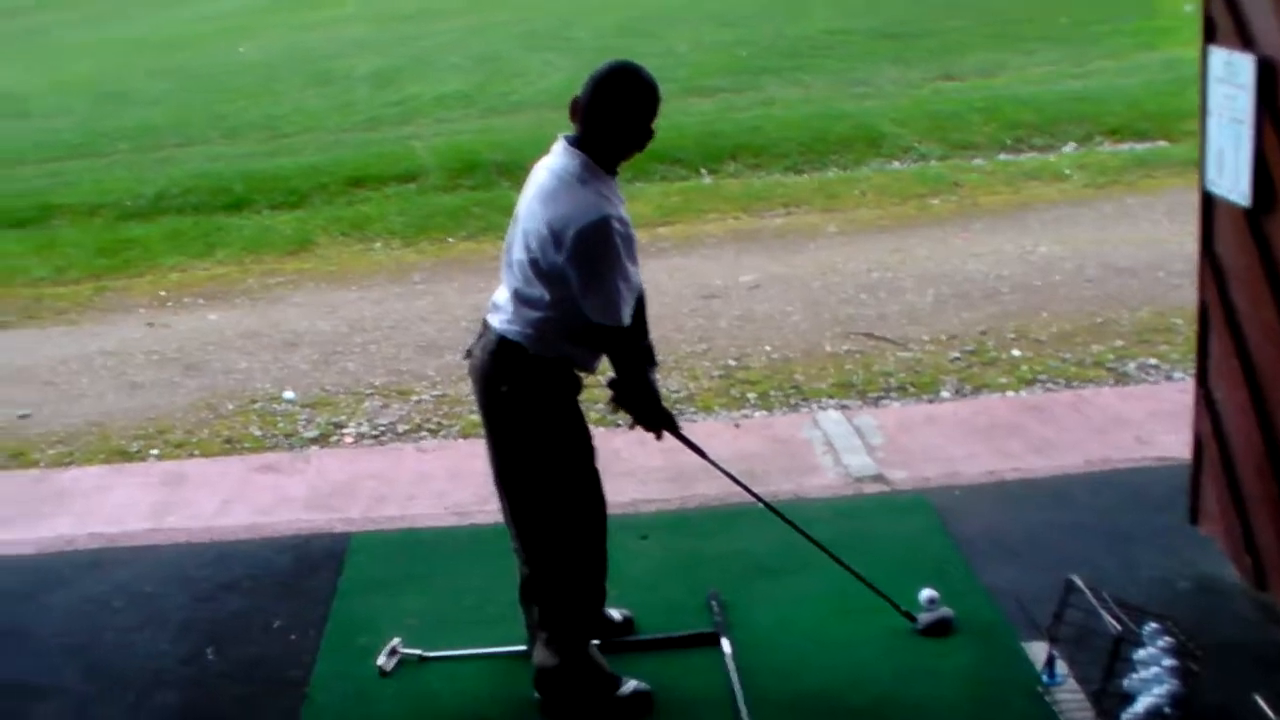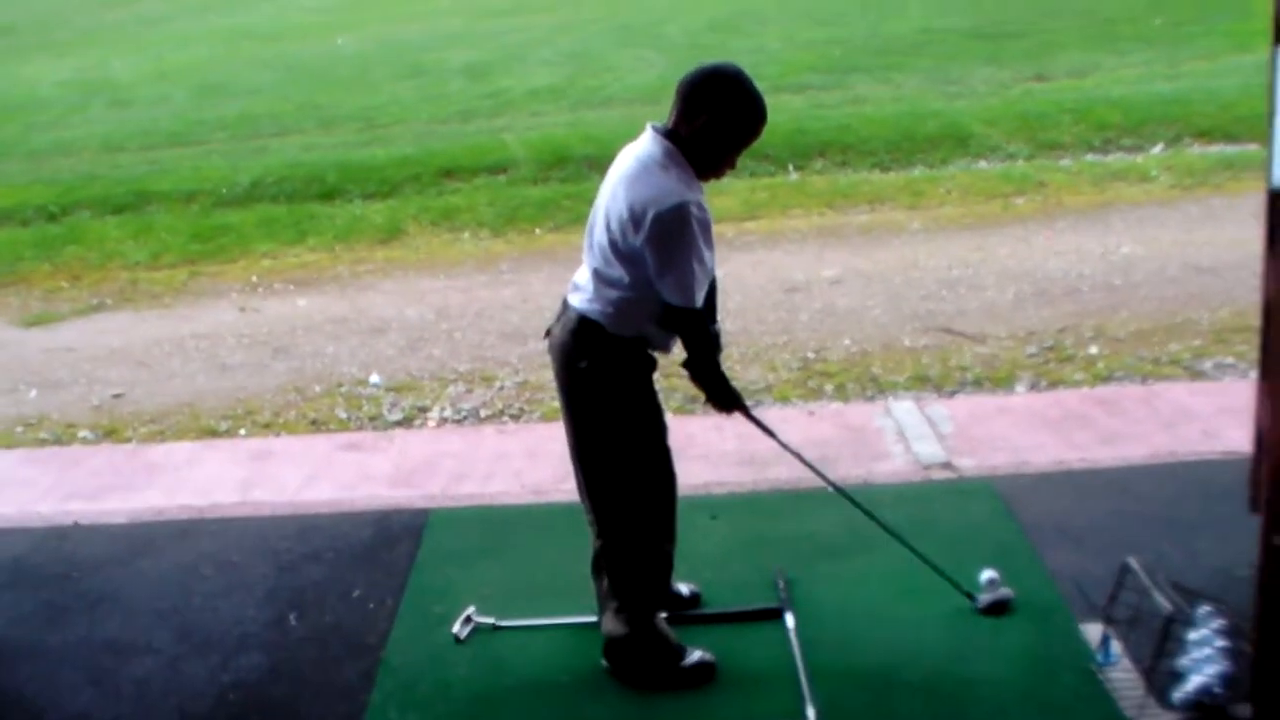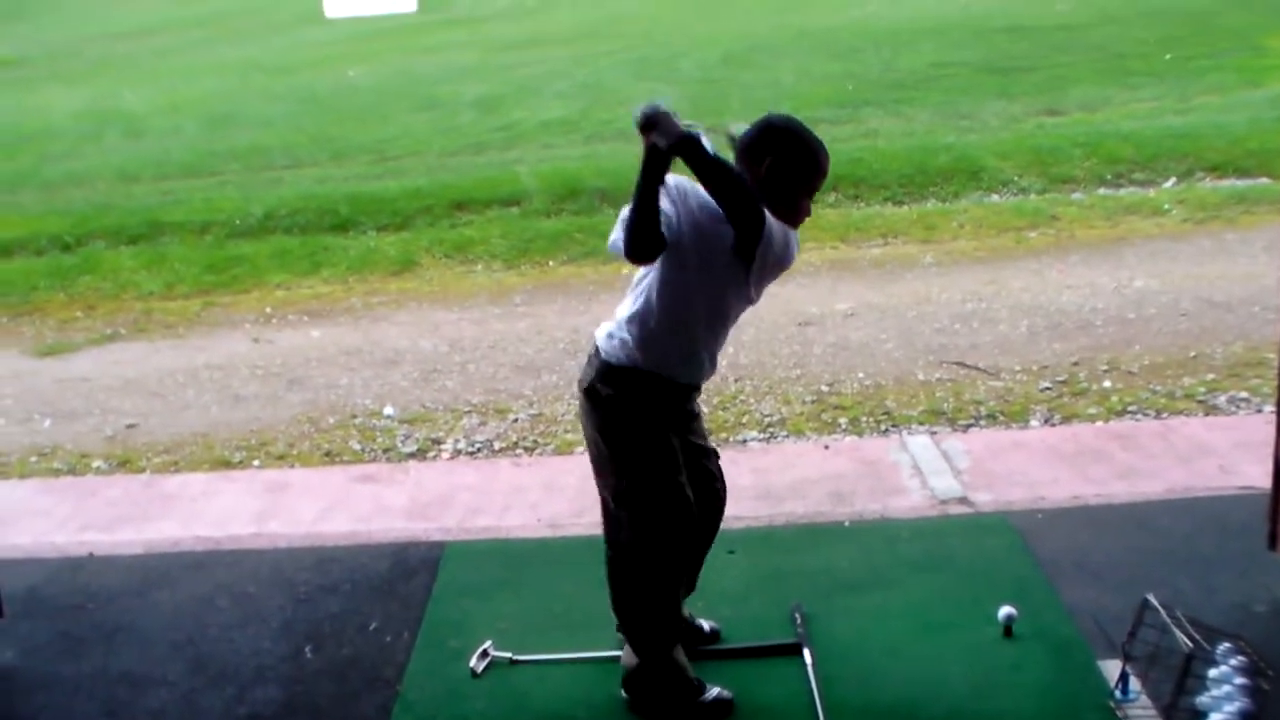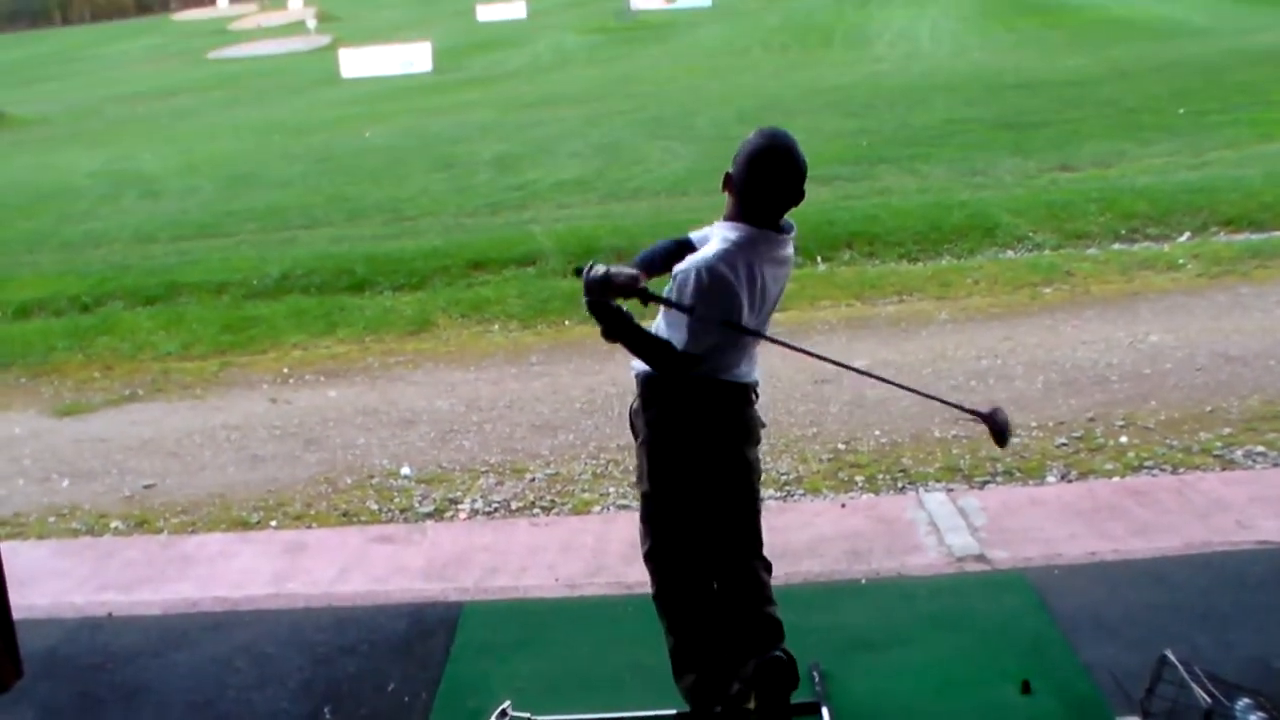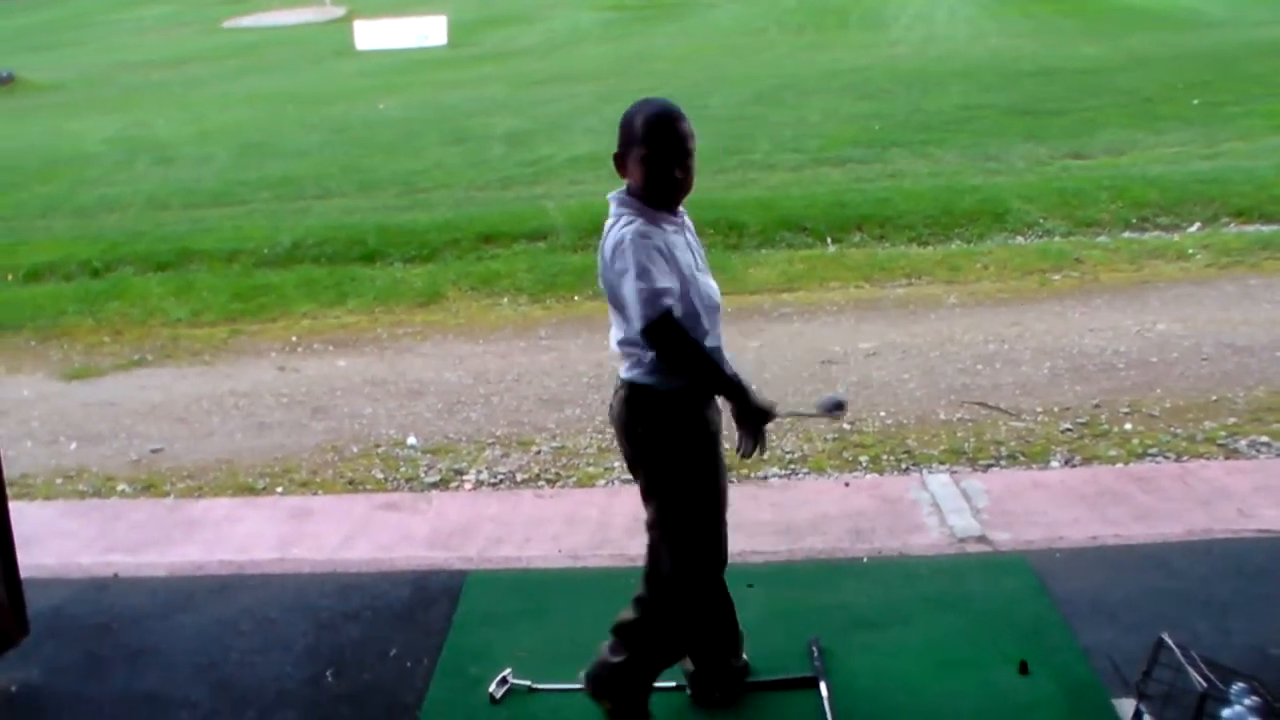
dt=1s
person 1, frame 1
left shoulder: (556, 169)
right shoulder: (596, 217)
right elbow: (614, 327)
left wrist: (638, 377)
right wrist: (642, 396)
left hip: (511, 354)
right hip: (528, 376)
left knee: (549, 512)
right knee: (566, 519)
left ankle: (570, 614)
person 1, frame 2
left shoulder: (641, 153)
right shoulder: (676, 203)
right elbow: (681, 309)
left wrist: (705, 350)
right wrist: (712, 375)
left hip: (586, 333)
right hip: (606, 355)
left knee: (622, 488)
right knee: (640, 494)
left ankle: (638, 586)
right ankle: (634, 638)
person 1, frame 3
left shoulder: (774, 237)
right shoulder: (678, 201)
left elbow: (744, 216)
right elbow: (641, 248)
left wrist: (689, 148)
right wrist: (656, 162)
left hip: (669, 390)
right hip: (624, 390)
left knee: (697, 509)
right knee: (663, 528)
left ankle: (656, 613)
person 1, frame 4
left shoulder: (708, 271)
right shoulder: (779, 242)
left elbow: (677, 360)
right elbow: (689, 243)
left wrist: (611, 316)
right wrist: (635, 269)
left hip: (677, 411)
right hip: (734, 407)
left knee: (676, 554)
right knee: (739, 548)
right ankle: (761, 656)
person 1, frame 5
left shoulder: (676, 223)
right shoulder: (634, 236)
right elbow: (665, 330)
left wrist: (732, 395)
right wrist: (738, 394)
left hip: (689, 407)
right hip: (666, 415)
left knee: (703, 548)
right knee: (684, 559)
left ankle: (719, 666)
